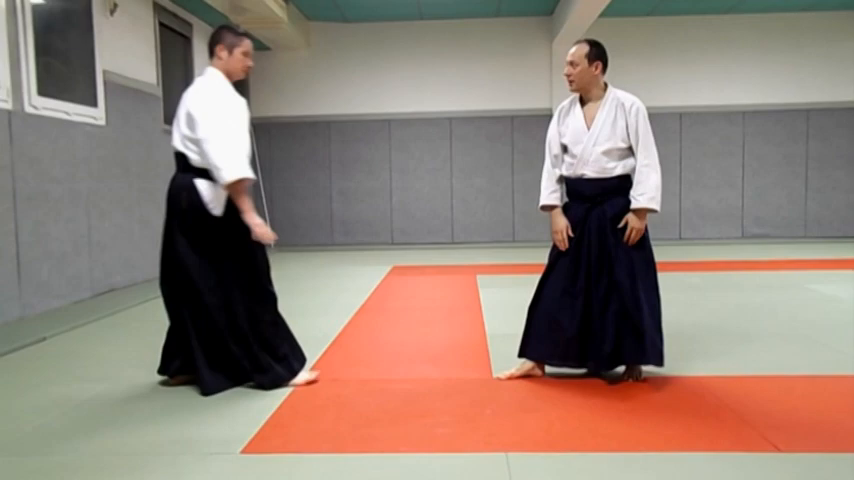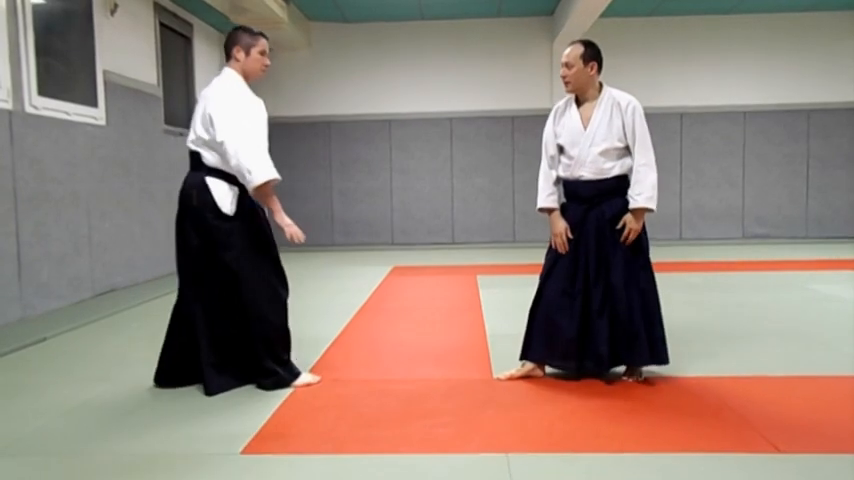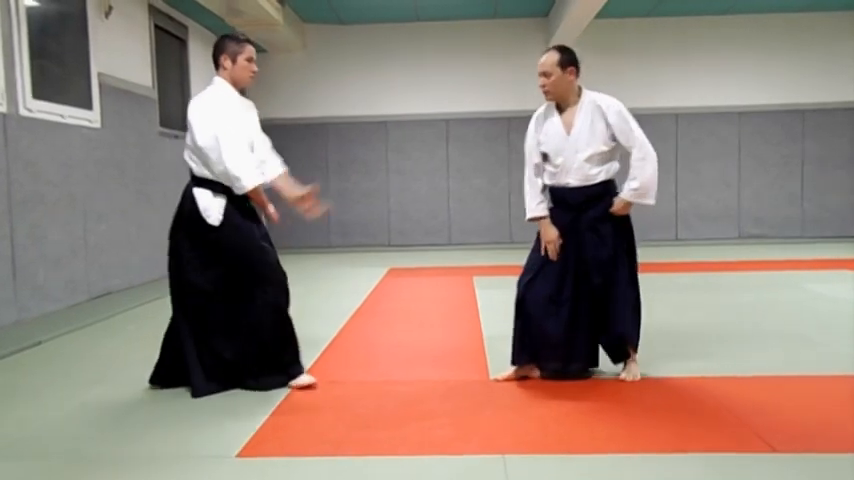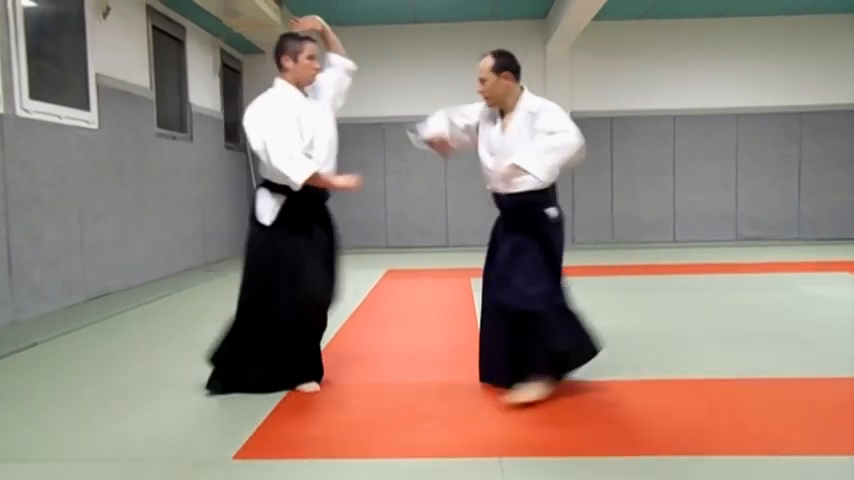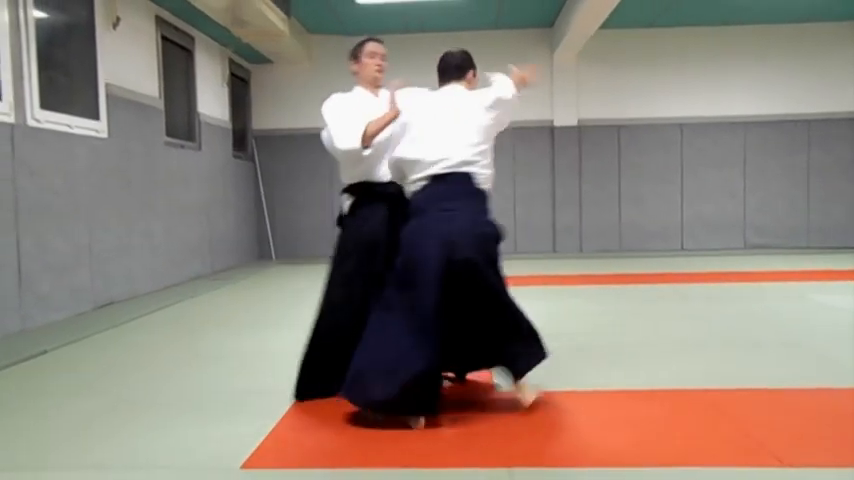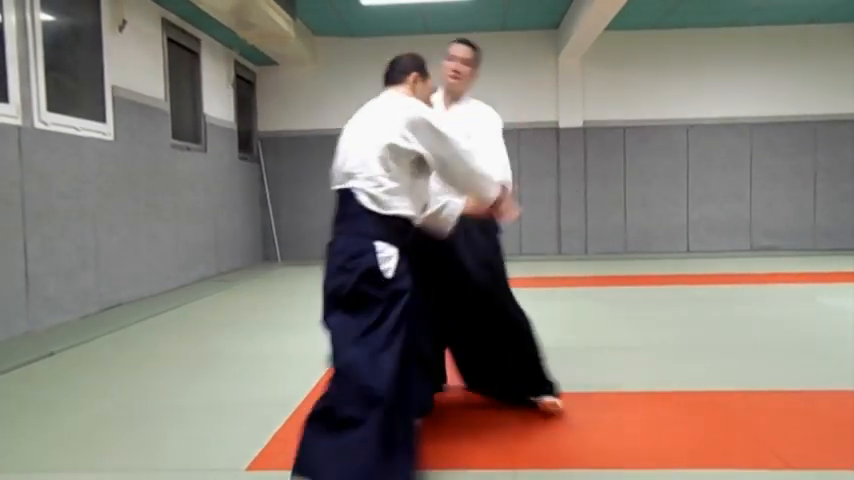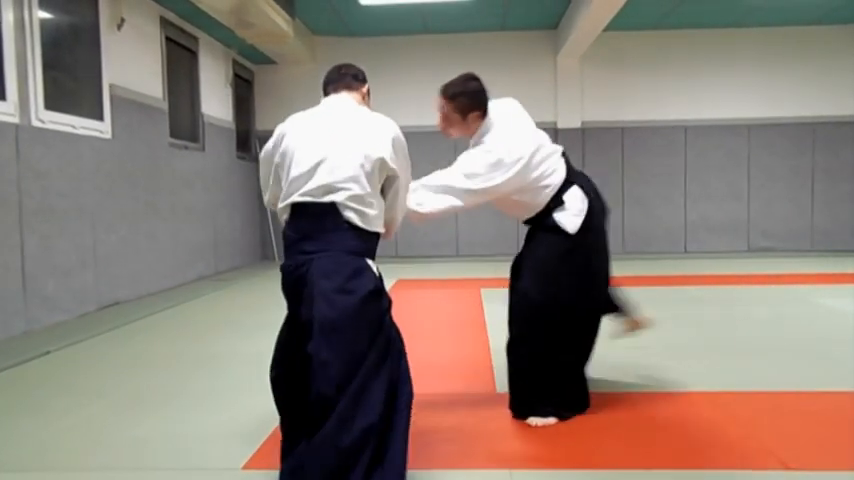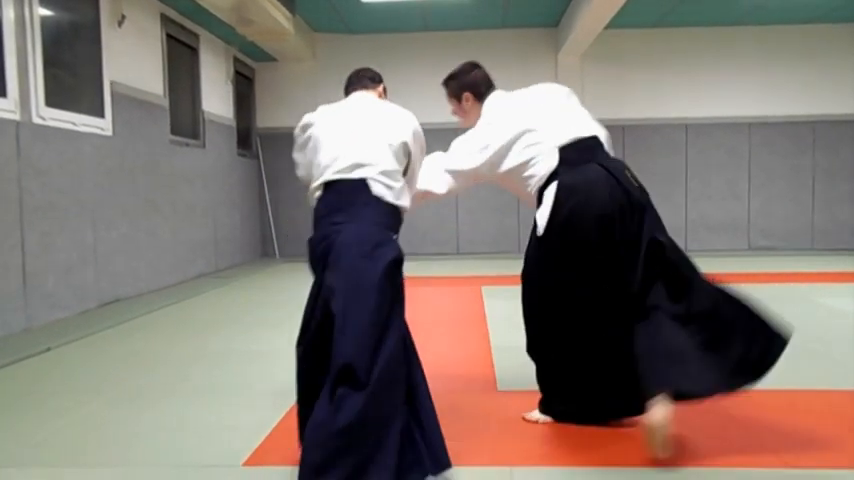
dt=0.4s
person 1, frame 1
left shoulder: (629, 106)
right shoulder: (564, 112)
left elbow: (647, 160)
right elbow: (552, 163)
left wrist: (640, 210)
right wrist: (556, 211)
left hip: (617, 205)
right hip: (577, 207)
left knee: (627, 285)
right knee: (559, 283)
left ankle: (632, 361)
right ankle: (536, 359)
person 1, frame 2
left shoulder: (625, 106)
right shoulder: (560, 112)
left elbow: (643, 160)
right elbow: (549, 164)
left wrist: (638, 210)
right wrist: (554, 214)
left hip: (614, 205)
right hip: (573, 208)
left knee: (624, 285)
right knee: (557, 285)
left ankle: (633, 362)
right ankle: (537, 360)
person 1, frame 3
left shoulder: (606, 108)
right shoulder: (540, 119)
left elbow: (644, 152)
right elbow: (532, 172)
left wrist: (628, 196)
right wrist: (543, 219)
left hip: (602, 212)
right hip: (560, 213)
left knee: (614, 286)
right knee: (536, 287)
left ankle: (628, 357)
right ankle: (532, 361)
person 1, frame 4
left shoulder: (542, 111)
right shoulder: (484, 114)
left elbow: (571, 141)
right elbow: (451, 120)
left wrist: (526, 164)
right wrist: (436, 134)
left hip: (537, 217)
right hip: (510, 218)
left knee: (526, 292)
right knee: (502, 295)
left ankle: (543, 373)
right ankle: (522, 369)
person 1, frame 5
left shoulder: (417, 114)
right shoulder: (483, 102)
left elbow: (403, 165)
right elbow: (502, 89)
right wrist: (511, 81)
left hip: (425, 220)
right hip: (468, 220)
left knee: (411, 310)
right knee: (491, 302)
left ankle: (405, 406)
right ankle: (520, 382)
person 1, frame 6
left shoulder: (361, 119)
right shoulder: (409, 113)
right elbow: (457, 165)
left wrist: (455, 210)
right wrist: (494, 197)
left hip: (350, 244)
right hip: (372, 249)
left knee: (372, 352)
right knee: (371, 365)
person 1, frame 7
left shoulder: (289, 128)
right shoulder: (384, 130)
left elbow: (273, 197)
right elbow: (393, 212)
left hip: (298, 255)
right hip: (345, 260)
left knee: (301, 364)
right knee: (353, 377)
person 1, frame 8
left shoulder: (316, 122)
right shoulder: (403, 119)
right elbow: (409, 184)
left hip: (328, 229)
right hip: (372, 233)
left knee: (325, 339)
right knee: (369, 346)
left ankle: (324, 444)
person 2, frame 1
left shoulder: (196, 91)
right shoulder: (223, 97)
right elbow: (228, 161)
right wrist: (248, 213)
left hip: (187, 192)
right hip: (209, 197)
left knee: (194, 282)
right knee: (246, 282)
left ankle: (184, 364)
right ankle: (278, 366)
person 2, frame 2
left shoulder: (215, 91)
right shoulder: (237, 98)
right elbow: (251, 162)
right wrist: (278, 214)
left hip: (200, 193)
right hip: (221, 198)
left knee: (204, 285)
right knee: (258, 283)
left ankle: (183, 367)
right ankle: (276, 369)
person 2, frame 3
left shoulder: (243, 107)
right shoulder: (209, 103)
left elbow: (263, 156)
right elbow: (233, 165)
left wrist: (293, 192)
right wrist: (264, 204)
left hip: (229, 207)
right hip: (214, 207)
left knee: (204, 292)
right knee: (265, 282)
left ankle: (180, 368)
right ankle: (282, 368)
person 2, frame 4
left shoulder: (320, 94)
right shoulder: (269, 106)
left elbow: (342, 67)
right elbow: (289, 163)
left wrist: (325, 31)
right wrist: (334, 181)
left hip: (312, 208)
right hip: (283, 211)
left knee: (313, 292)
right knee: (293, 293)
right ankle: (289, 371)
person 2, frame 5
left shoulder: (403, 102)
right shoulder: (338, 104)
right elbow: (348, 142)
right wrist: (388, 116)
left hip: (404, 205)
right hip: (368, 208)
right knee: (352, 293)
right ankle: (325, 376)
person 2, frame 6
left shoulder: (482, 117)
left elbow: (493, 170)
left hip: (472, 218)
left knee: (485, 298)
right knee: (422, 302)
left ankle: (530, 385)
person 2, frame 7
left shoulder: (498, 152)
right shoulder: (502, 109)
left elbow: (435, 194)
left hip: (568, 214)
right hip: (567, 206)
left knee: (538, 301)
left ankle: (549, 400)
right ankle: (623, 315)
person 2, frame 8
left shoulder: (485, 136)
right shoulder: (550, 95)
left elbow: (436, 175)
left hip: (572, 201)
right hip: (617, 185)
left knee: (551, 305)
right knee: (653, 289)
left ankle: (562, 402)
right ankle: (659, 399)
